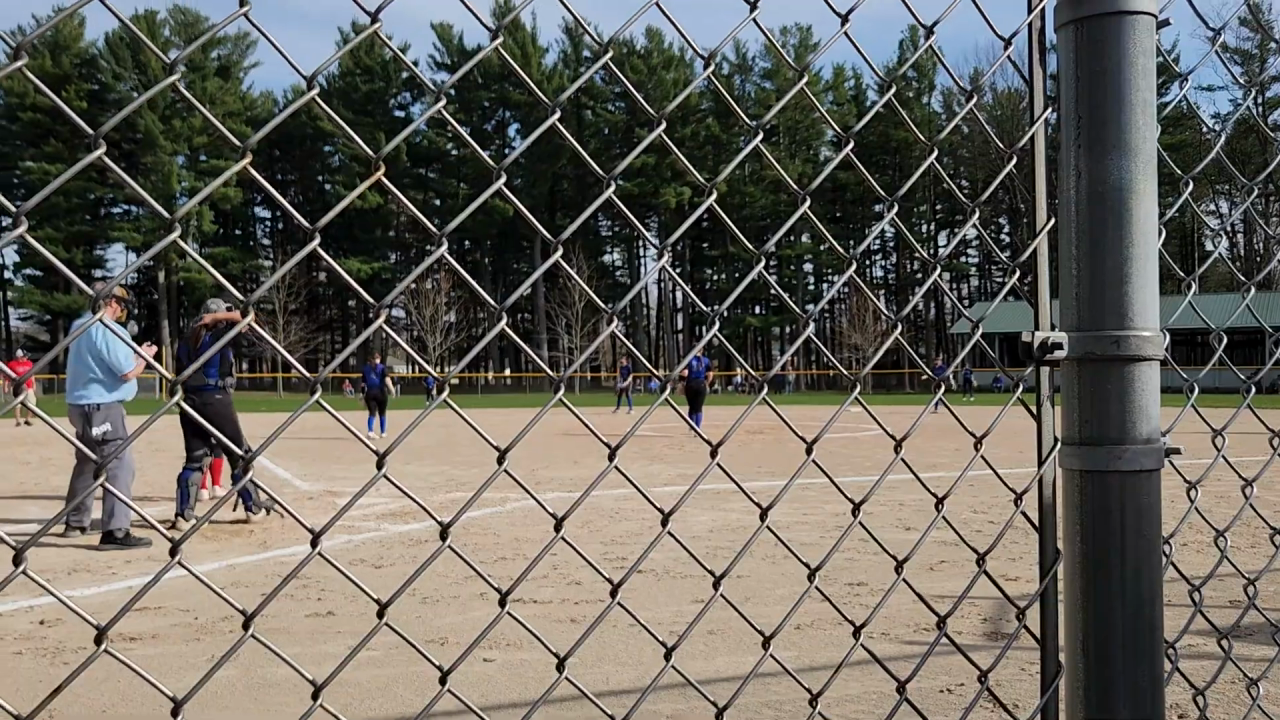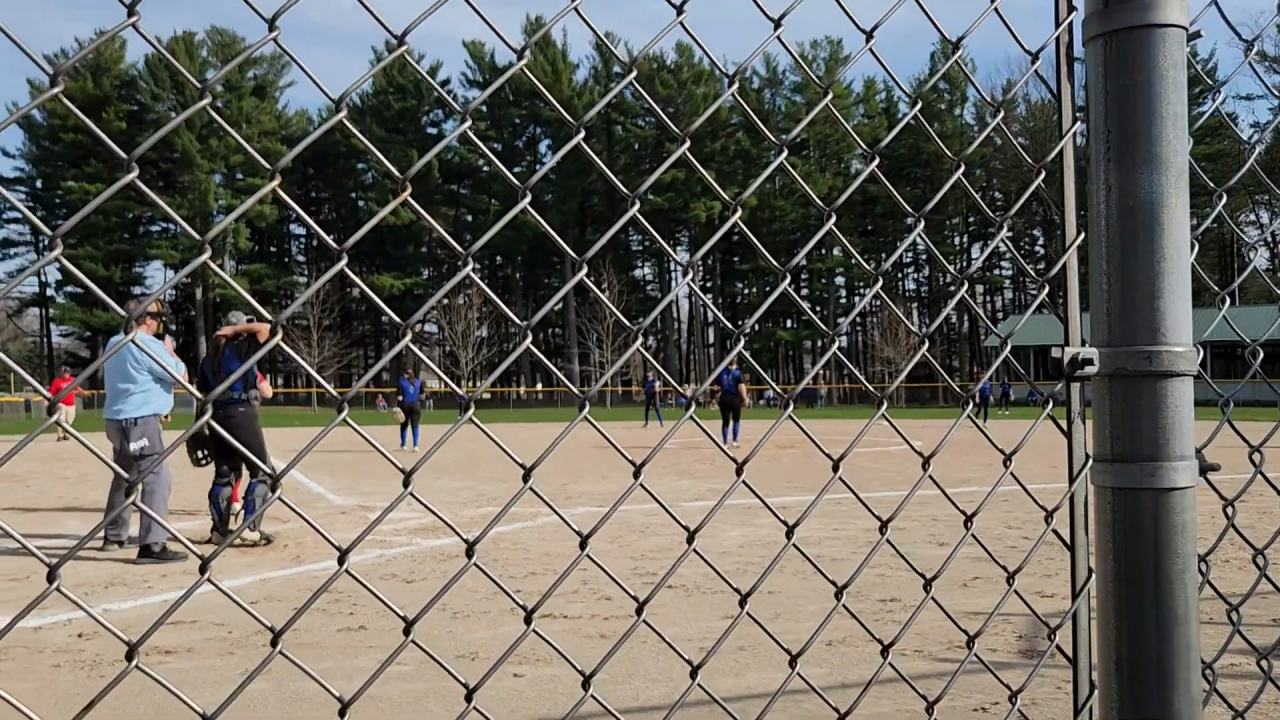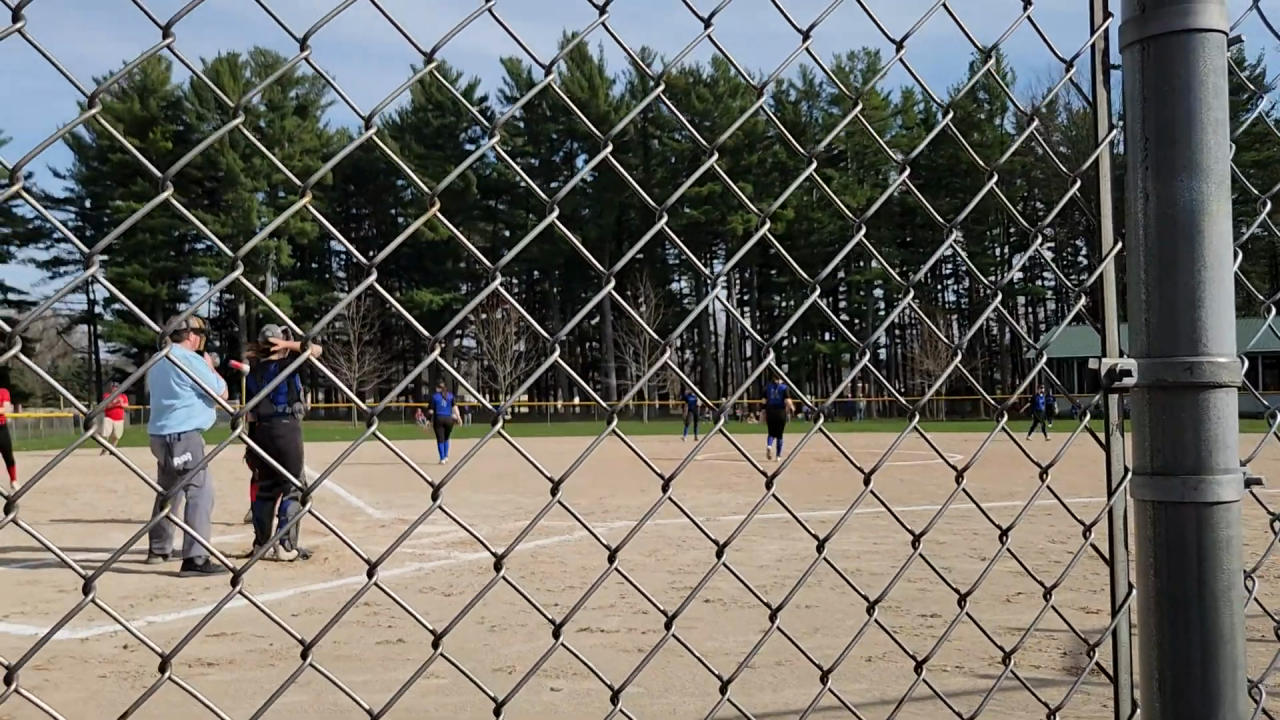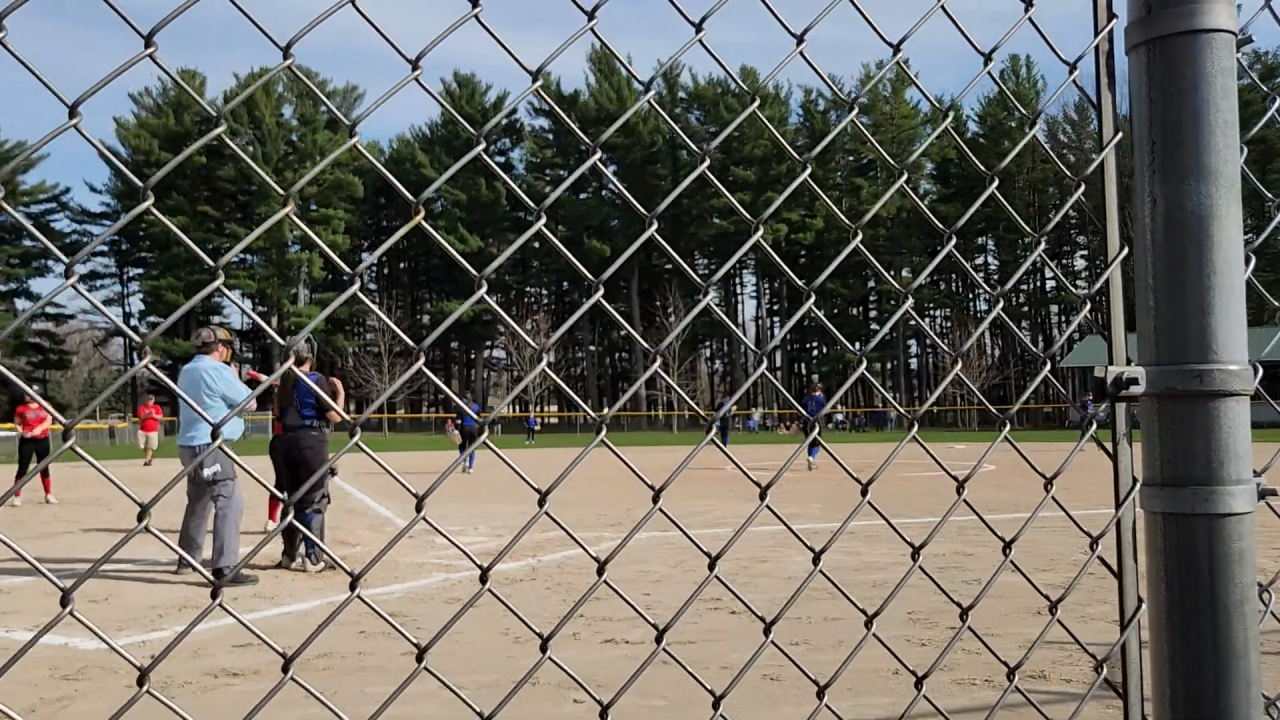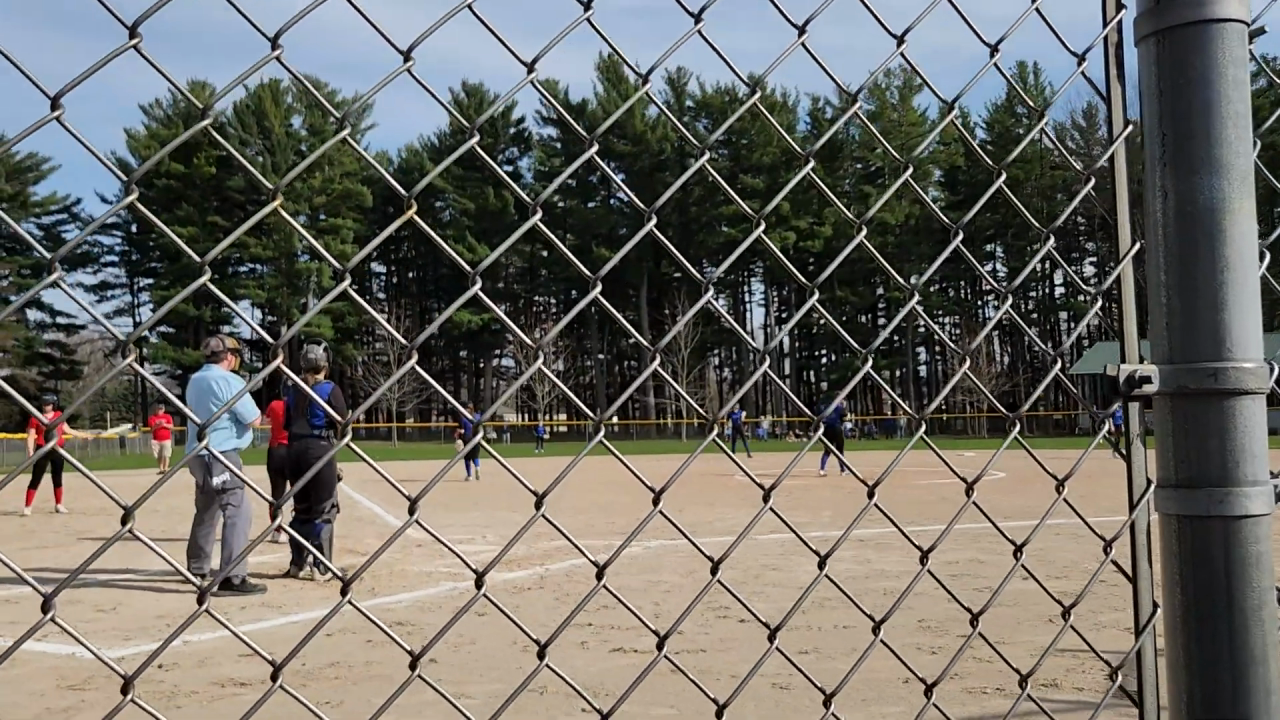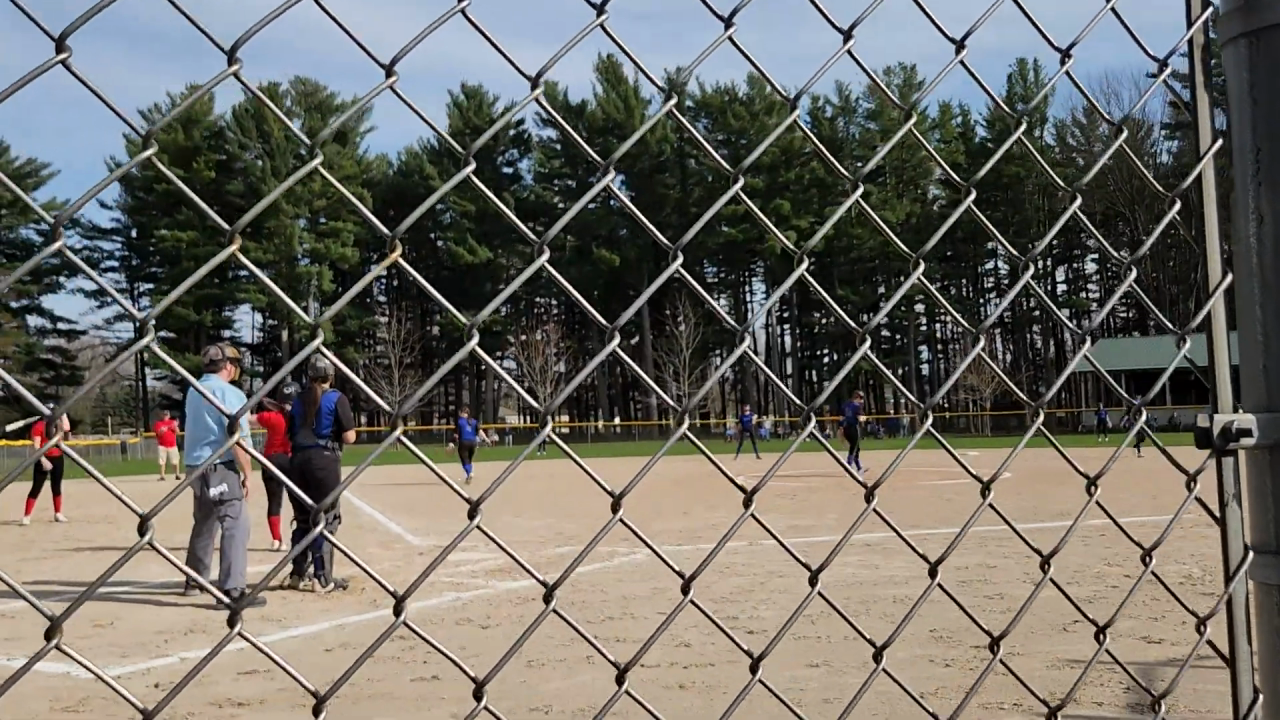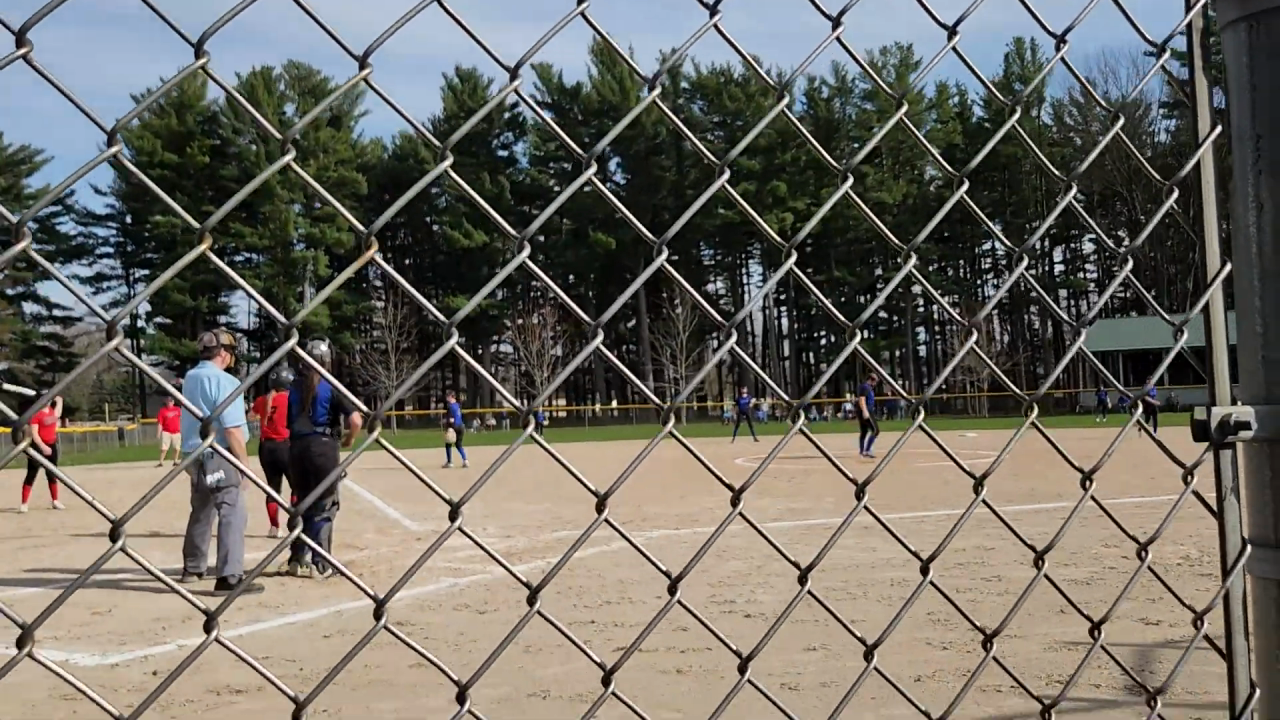
dt=0.4s
person 1, frame 1
left shoulder: (80, 326)
right shoulder: (107, 329)
right elbow: (128, 373)
left wrist: (138, 355)
right wrist: (143, 359)
left hip: (81, 405)
right hip: (102, 407)
left knee: (87, 464)
right knee: (120, 465)
left ankle: (76, 522)
right ankle: (115, 532)
person 1, frame 2
left shoulder: (114, 343)
right shoulder: (147, 344)
right elbow: (181, 377)
right wrist: (170, 351)
left hip: (117, 420)
right hip: (139, 422)
left knee: (124, 478)
right knee: (157, 479)
left ankle: (113, 536)
right ankle: (151, 546)
person 1, frame 3
left shoulder: (158, 361)
right shoulder: (190, 360)
right elbow: (221, 393)
right wrist: (210, 367)
left hip: (161, 435)
right hip: (183, 436)
left knee: (168, 493)
right knee: (200, 493)
left ankle: (158, 549)
right ankle: (195, 559)
person 1, frame 4
left shoulder: (186, 371)
right shoulder: (219, 371)
right elbow: (250, 403)
right wrist: (235, 378)
left hip: (190, 446)
right hip: (211, 448)
left knee: (198, 503)
right knee: (229, 504)
left ankle: (188, 559)
right ankle: (224, 569)
person 1, frame 5
left shoulder: (194, 380)
right shoulder: (229, 381)
right elbow: (254, 420)
right wrist: (245, 395)
left hip: (198, 454)
right hip: (221, 456)
left knee: (206, 513)
right knee: (237, 513)
left ankle: (196, 568)
right ankle: (232, 578)
person 1, frame 6
left shoulder: (193, 391)
right shoulder: (228, 391)
right elbow: (237, 439)
left wrist: (244, 418)
right wrist: (248, 473)
left hip: (196, 466)
right hip: (219, 467)
left knee: (204, 524)
right knee: (236, 525)
left ankle: (195, 581)
right ankle: (231, 590)
person 1, frame 7
left shoulder: (190, 377)
right shoulder: (224, 380)
right elbow: (232, 428)
right wrist: (244, 462)
left hip: (194, 453)
right hip: (217, 455)
left knee: (201, 511)
right knee: (233, 512)
left ankle: (193, 568)
right ankle: (229, 578)
person 2, frame 1
left shoulder: (185, 343)
right shoulder: (218, 336)
left elbow: (180, 376)
right wrist: (216, 318)
left hip: (191, 402)
right hip: (216, 401)
left knee: (194, 460)
right knee: (240, 454)
left ankle: (183, 517)
right ankle: (254, 508)
person 2, frame 2
left shoulder: (209, 358)
right shoulder: (241, 349)
left elbow: (203, 397)
right elbow: (265, 329)
right wrist: (235, 330)
left hip: (218, 417)
right hip: (242, 415)
left knee: (224, 475)
right knee: (262, 470)
left ankle: (219, 531)
right ankle: (251, 528)
person 2, frame 3
left shoulder: (253, 373)
right shoulder: (285, 365)
left elbow: (252, 413)
right elbow: (316, 349)
right wrist: (288, 344)
left hip: (262, 430)
right hip: (285, 429)
left knee: (266, 489)
right knee: (293, 488)
left ankle: (261, 545)
right ankle: (287, 547)
person 2, frame 4
left shoulder: (284, 383)
right shoulder: (316, 380)
left elbow: (283, 416)
right elbow: (334, 416)
right wrist: (340, 392)
left hip: (287, 441)
right hip: (312, 441)
left knee: (294, 499)
right knee: (315, 500)
left ankle: (290, 555)
right ankle: (313, 559)
person 2, frame 5
left shoulder: (294, 392)
right shoulder: (330, 389)
left elbow: (288, 425)
left hip: (295, 450)
right hip: (320, 450)
left knee: (302, 509)
right knee: (324, 510)
left ankle: (298, 564)
right ankle: (322, 568)
person 2, frame 6
left shoulder: (298, 400)
right shoulder: (336, 398)
left elbow: (291, 434)
right elbow: (349, 437)
left hip: (298, 460)
right hip: (324, 460)
left knee: (303, 520)
right knee: (326, 520)
left ankle: (298, 575)
right ankle: (322, 579)
person 2, frame 7
left shoulder: (295, 387)
right shoulder: (331, 386)
left elbow: (290, 423)
right elbow: (356, 420)
right wrist: (348, 436)
left hip: (297, 447)
right hip: (323, 447)
left knee: (303, 505)
right knee: (324, 507)
left ankle: (296, 561)
right ankle: (321, 565)
